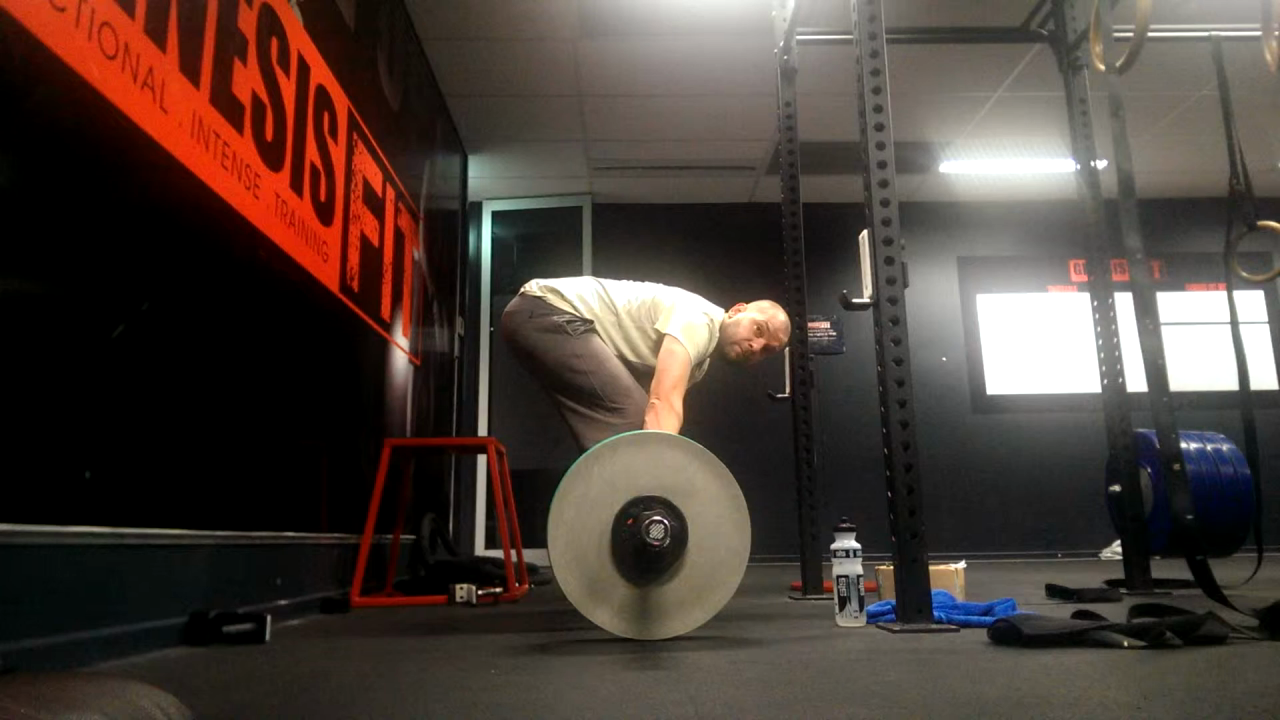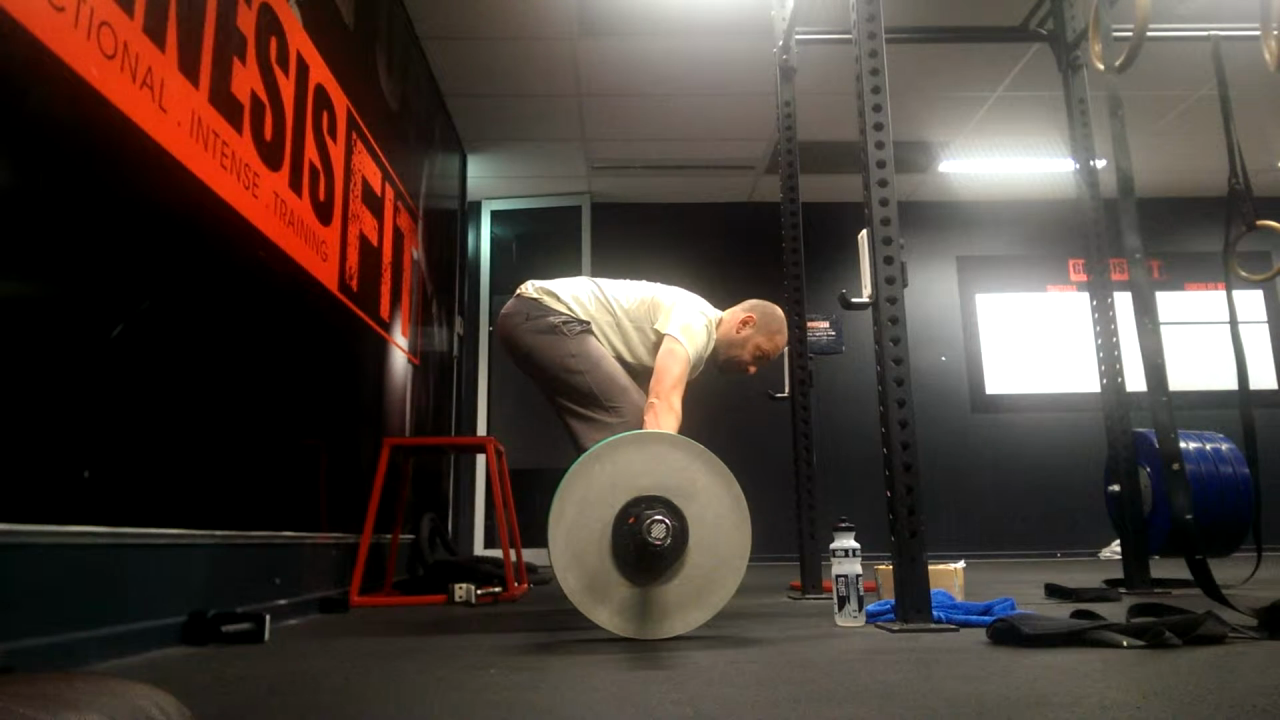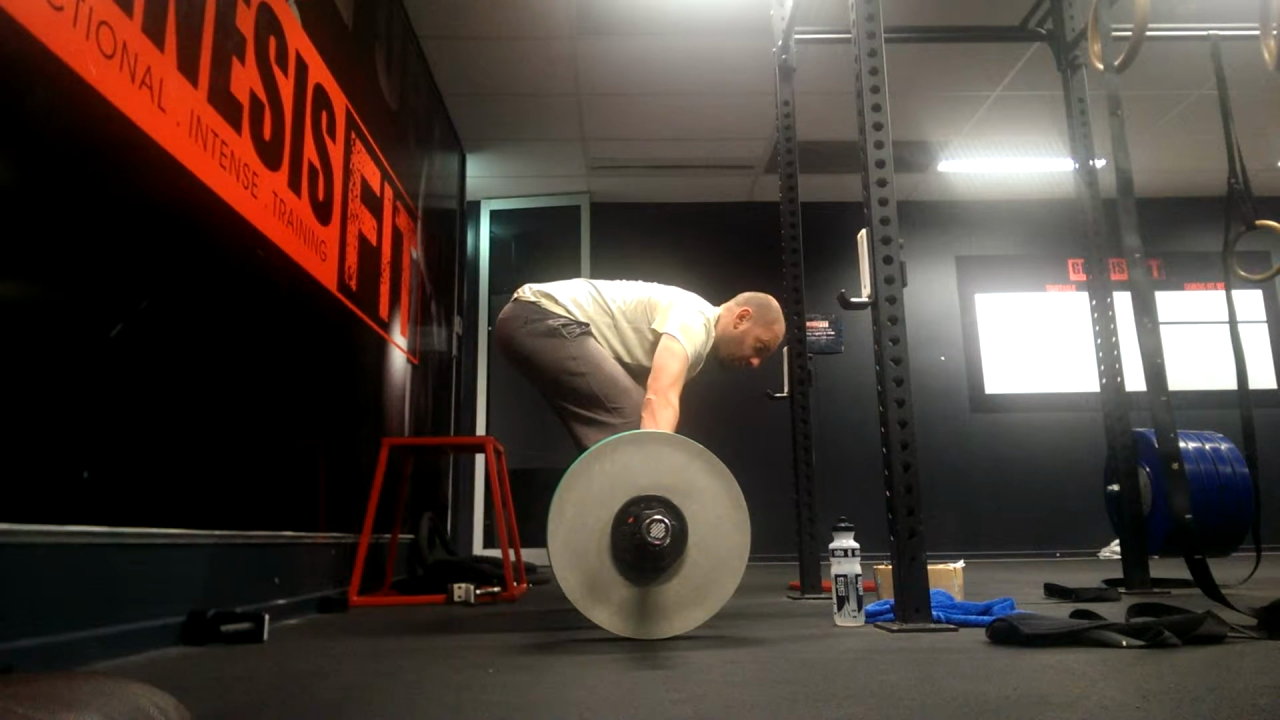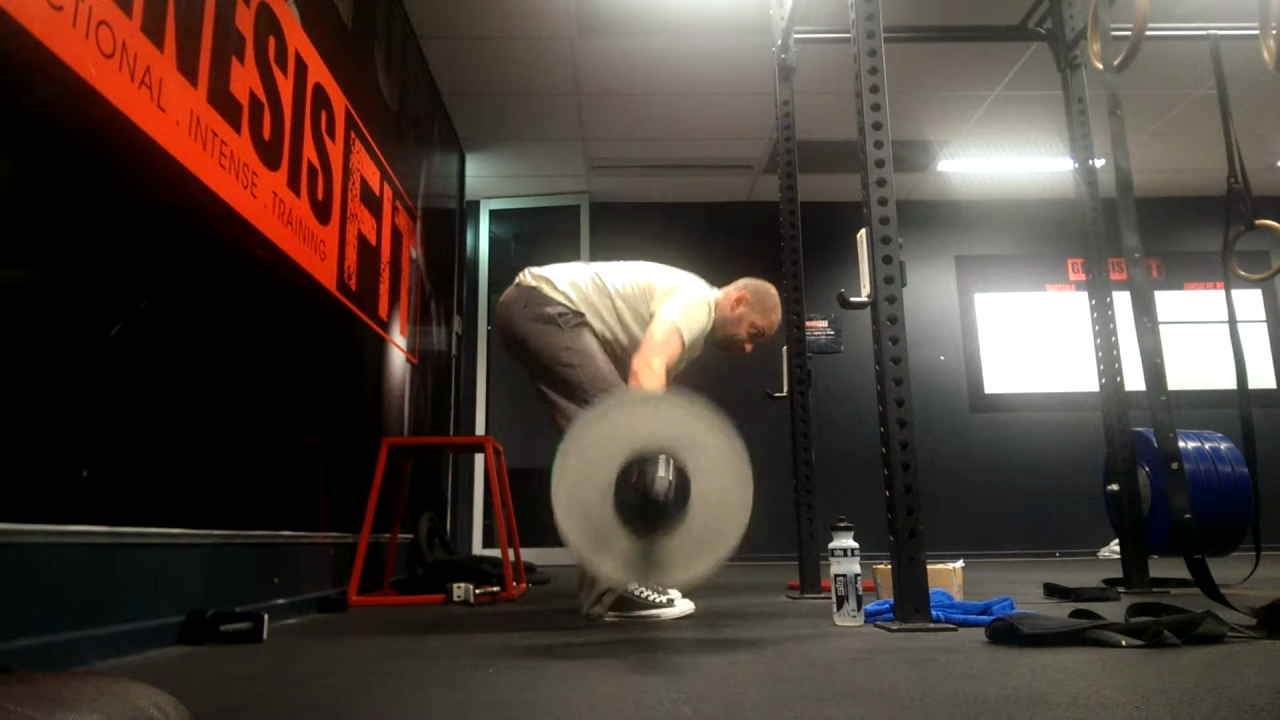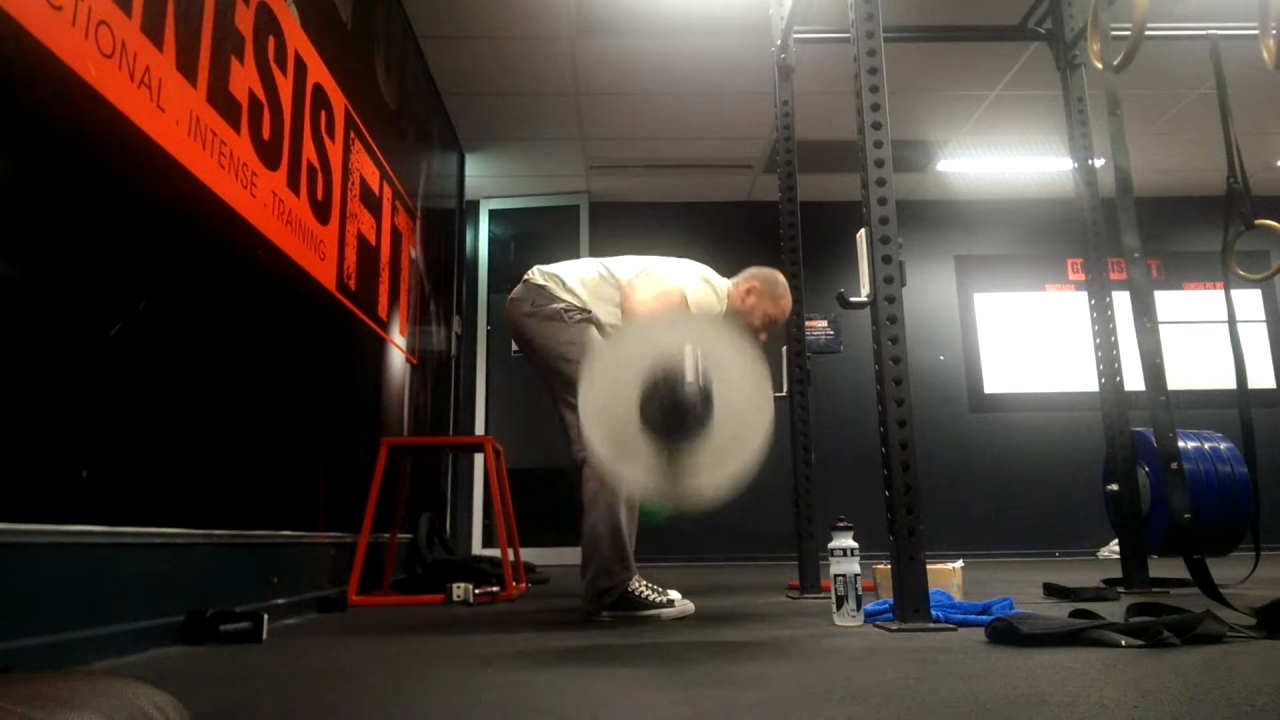
dt=0.7s
person 1, frame 1
left shoulder: (698, 359)
right shoulder: (699, 319)
right elbow: (663, 402)
right hip: (545, 312)
left knee: (634, 423)
right knee: (629, 423)
person 1, frame 2
left shoulder: (692, 346)
right shoulder: (696, 320)
left elbow: (653, 405)
right elbow: (662, 403)
left hip: (532, 317)
right hip: (542, 314)
left knee: (623, 427)
right knee: (627, 424)
person 1, frame 3
left shoulder: (694, 341)
right shoulder: (695, 319)
right elbow: (659, 400)
left hip: (529, 322)
right hip: (539, 317)
left knee: (623, 424)
right knee: (629, 423)
person 1, frame 4
left shoulder: (695, 312)
right shoulder: (696, 300)
right elbow: (646, 371)
left hip: (531, 308)
right hip: (539, 306)
left ankle: (608, 584)
right ankle: (611, 591)
person 1, frame 5
left shoulder: (706, 302)
right shoulder: (708, 290)
right elbow: (639, 299)
left hip: (544, 306)
right hip: (547, 301)
left ankle: (610, 579)
right ankle: (611, 588)
